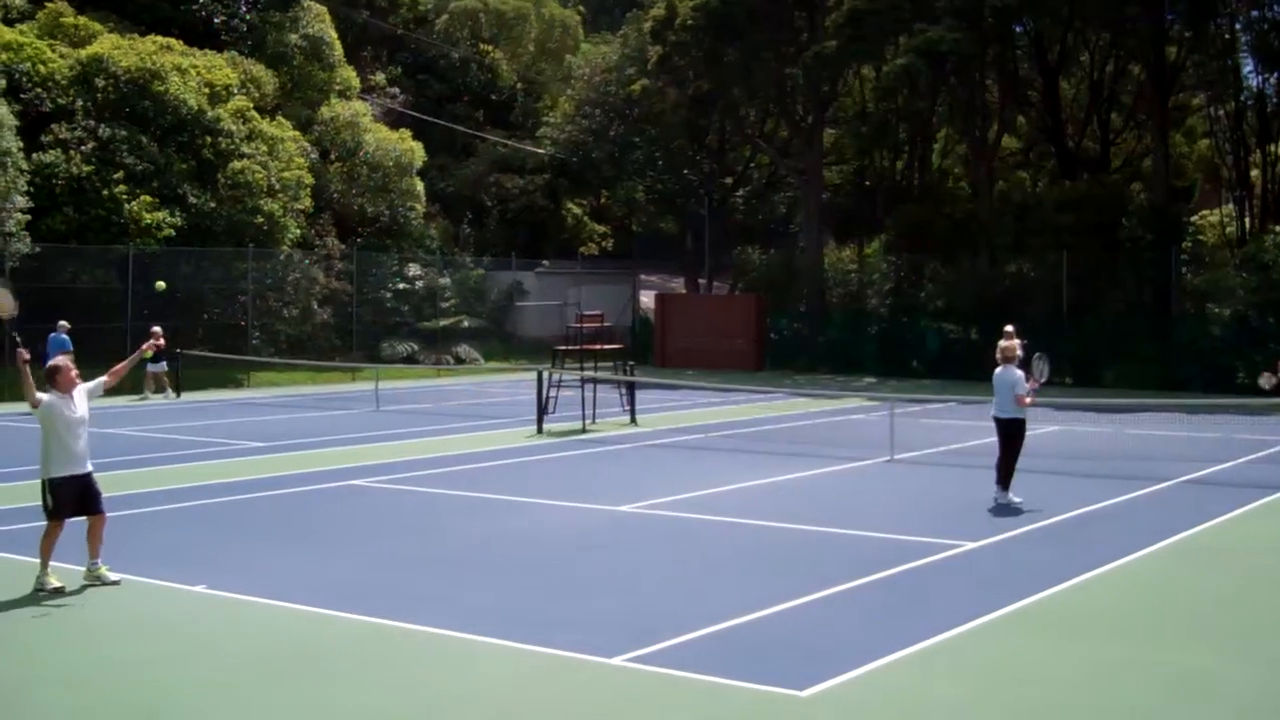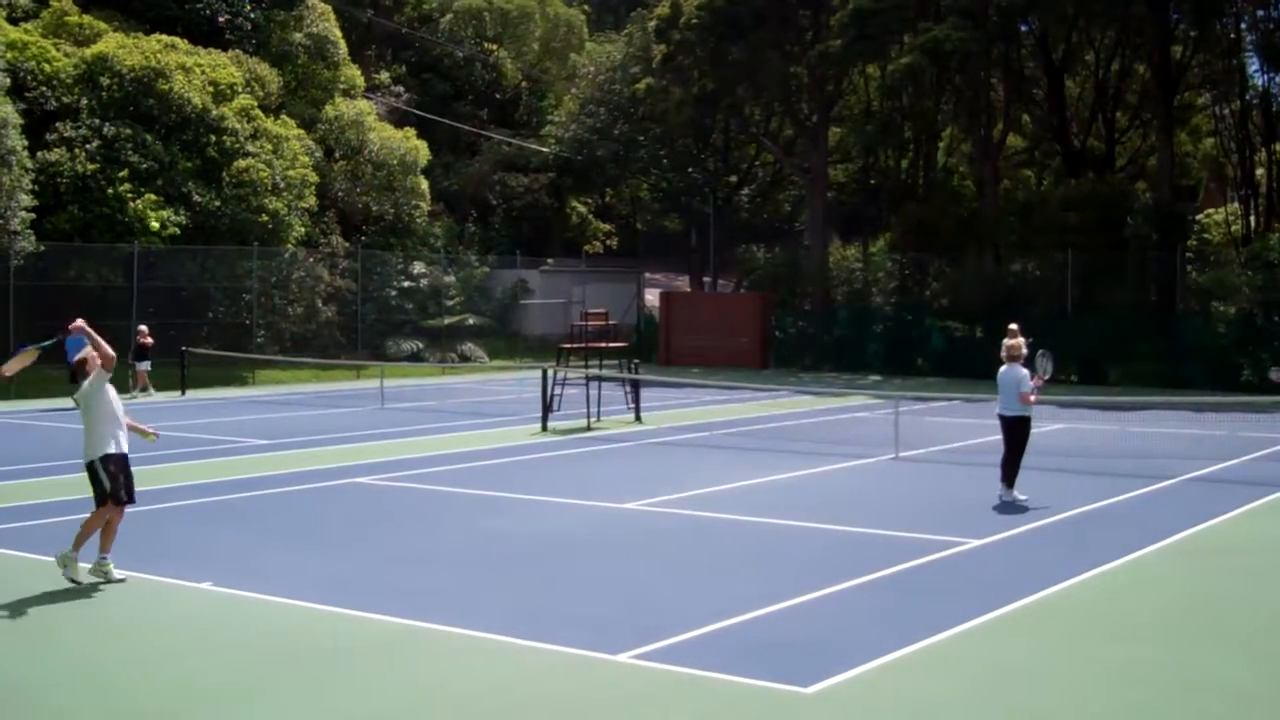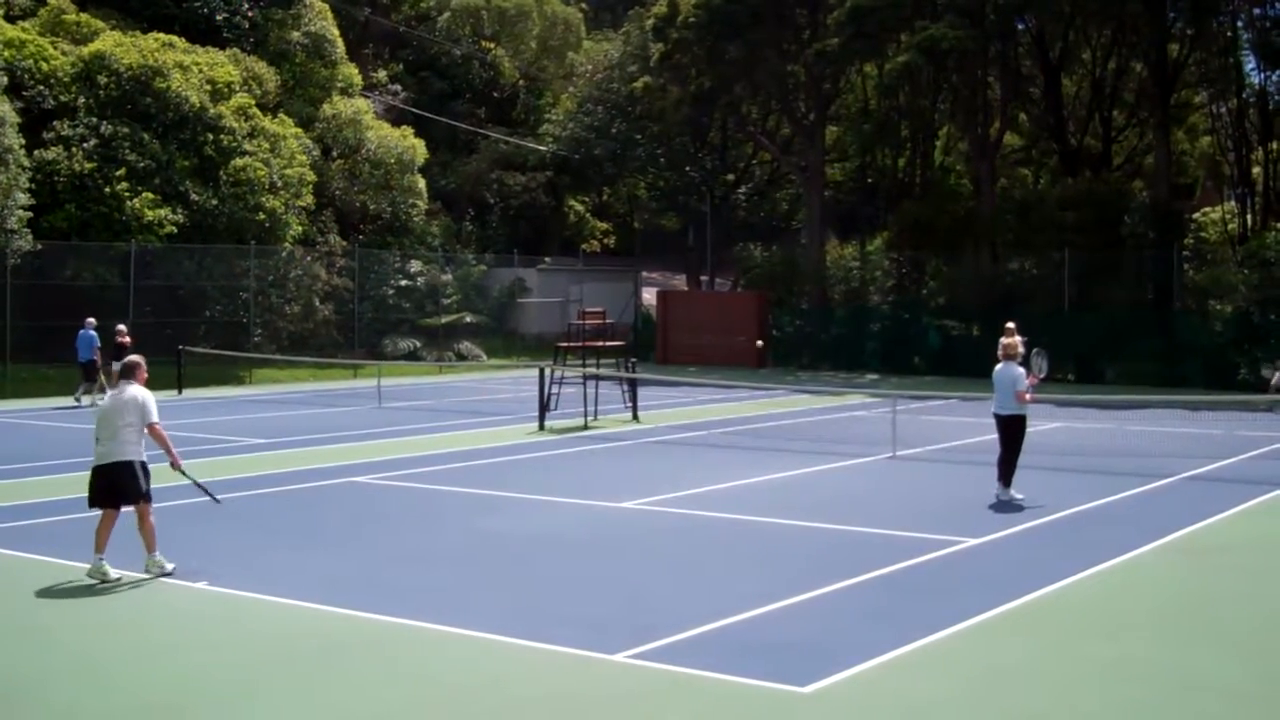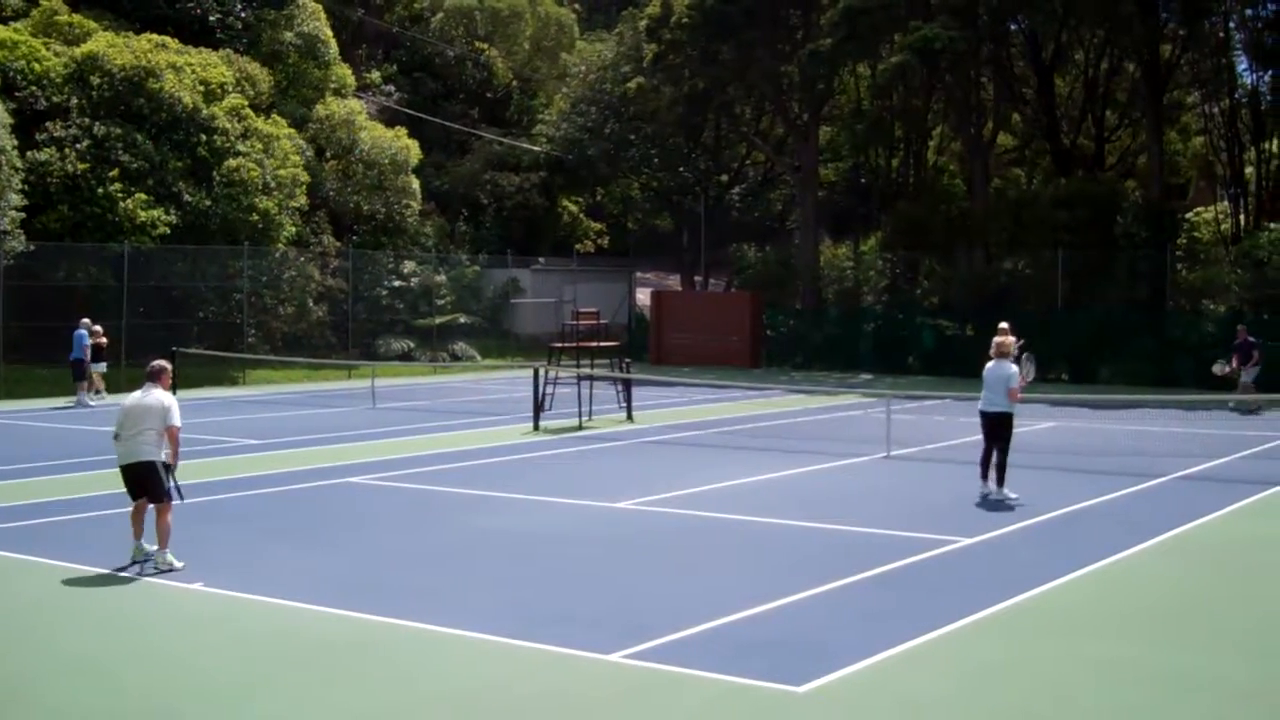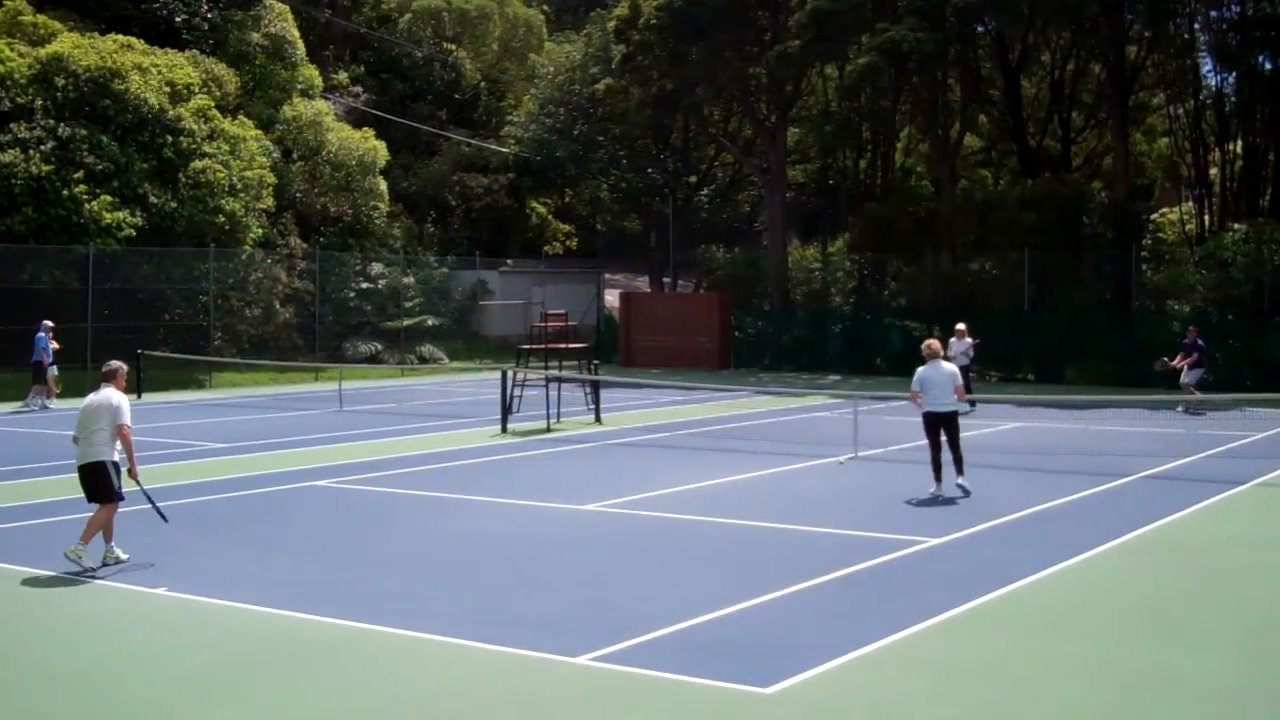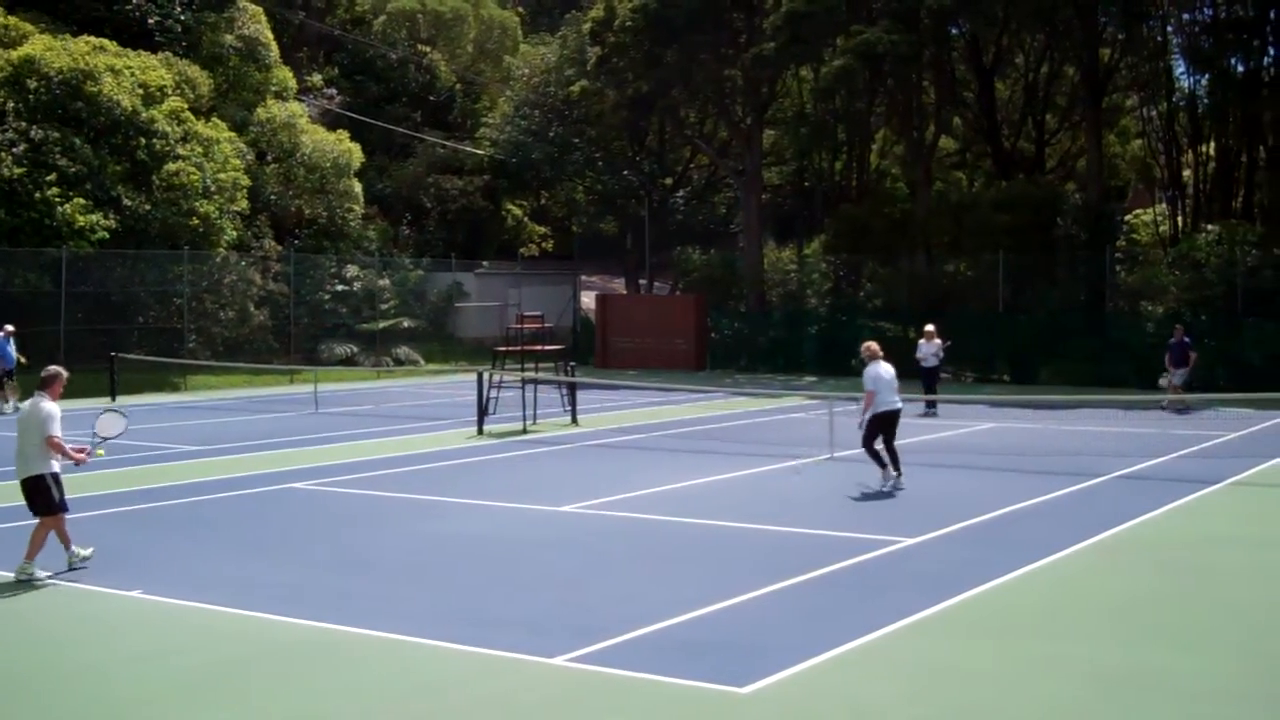
dt=0.5s
person 1, frame 1
left shoulder: (81, 392)
right shoulder: (47, 402)
left elbow: (111, 377)
right elbow: (30, 396)
left wrist: (138, 354)
right wrist: (24, 368)
left hip: (83, 471)
right hip: (56, 475)
left knee: (98, 518)
right knee: (56, 525)
left ankle: (94, 569)
right ankle: (43, 576)
person 1, frame 2
left shoulder: (103, 387)
right shoulder: (93, 386)
left elbow: (116, 418)
right elbow: (110, 358)
left wrist: (141, 430)
right wrist: (87, 332)
left hip: (115, 454)
right hip: (102, 455)
left knee: (117, 511)
right knee: (106, 510)
left ankle: (102, 563)
right ankle: (70, 556)
person 1, frame 3
left shoulder: (108, 398)
right shoulder: (142, 394)
left elbow: (98, 435)
right elbow: (155, 429)
right wrist: (173, 456)
left hip: (102, 461)
right hip: (128, 459)
left knee: (109, 512)
right knee: (143, 508)
left ankle: (99, 564)
right ankle: (153, 560)
person 1, frame 4
left shoulder: (129, 399)
right shoulder: (166, 399)
left elbow: (116, 435)
right elbow: (173, 432)
right wrist: (174, 457)
left hip: (126, 459)
right hip: (150, 459)
left knee: (140, 502)
right knee: (163, 506)
left ankle: (139, 548)
right ankle: (163, 556)
person 1, frame 5
left shoulder: (88, 400)
right shoulder: (118, 398)
left elbow: (76, 438)
right elbow: (123, 431)
right wrist: (132, 463)
left hip: (84, 460)
right hip: (103, 458)
left knee: (108, 505)
right knee: (109, 506)
left ankle: (111, 551)
right ankle: (78, 549)
person 1, frame 6
left shoulder: (28, 406)
right shoulder: (50, 408)
right elbow: (52, 441)
left wrist: (70, 450)
right wrist: (73, 456)
left hip: (26, 471)
right hip: (42, 471)
left knee: (56, 514)
right knee: (49, 518)
left ankle: (73, 554)
right ankle: (26, 567)
